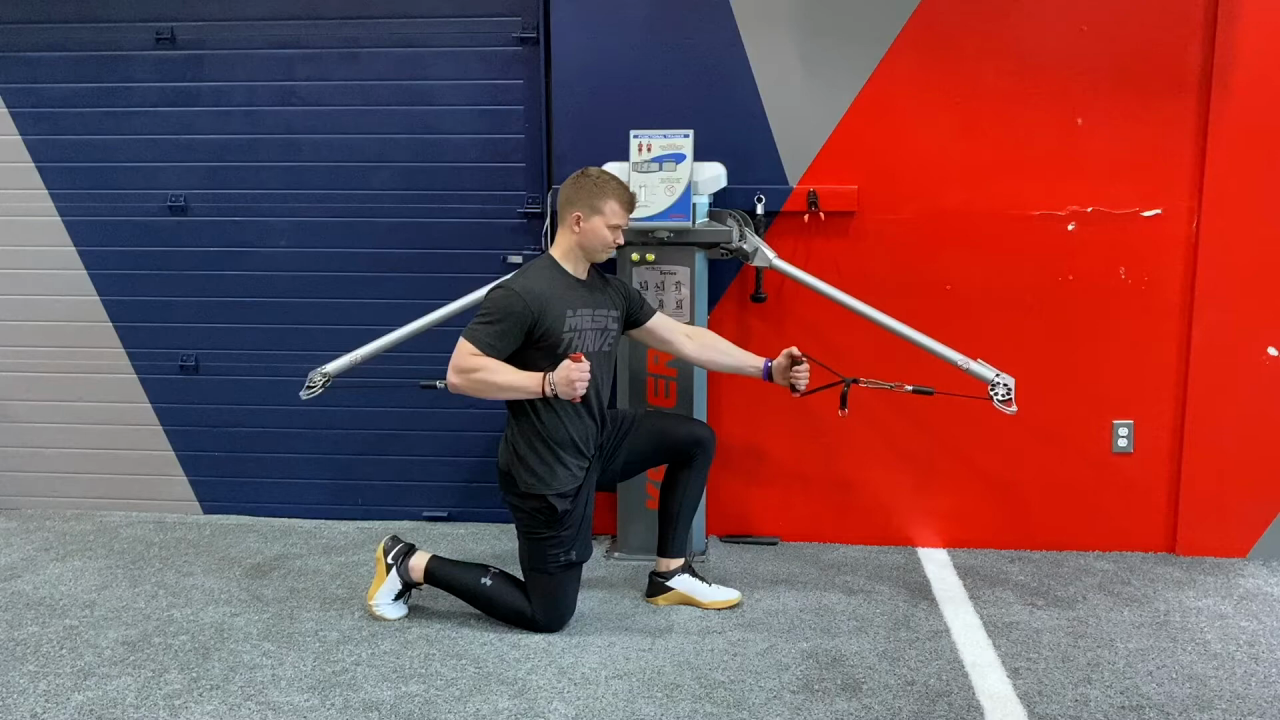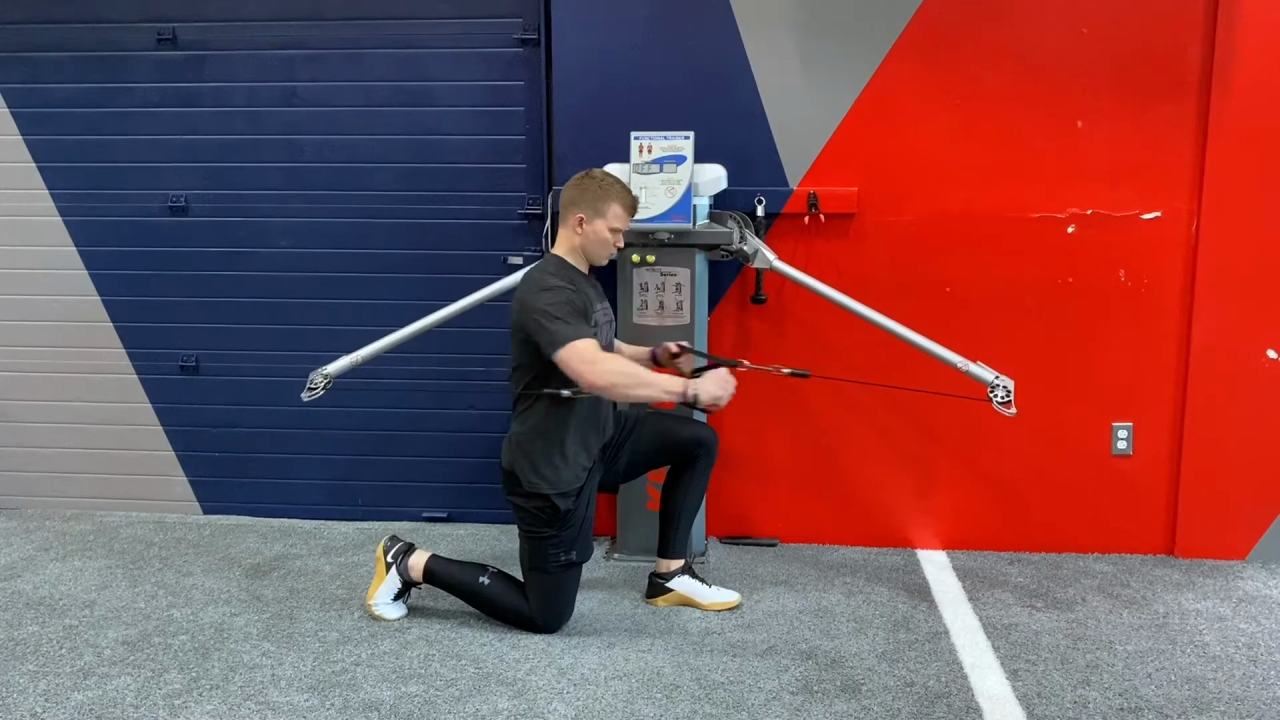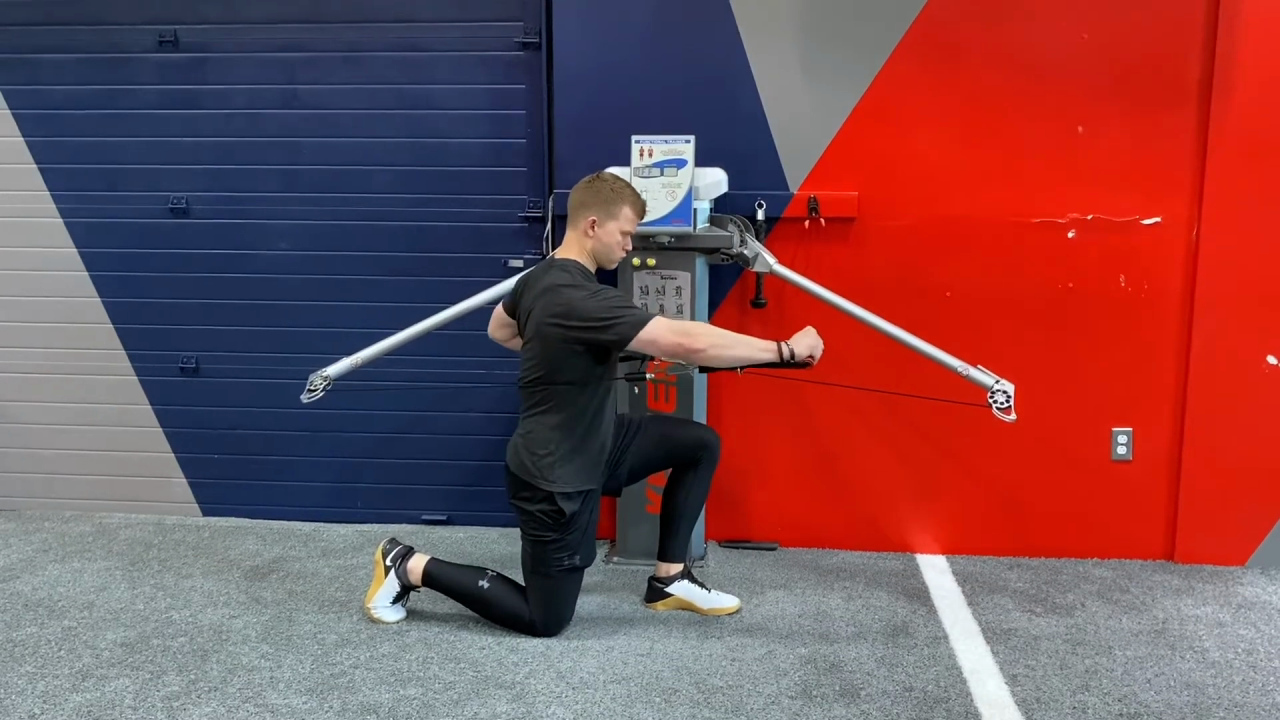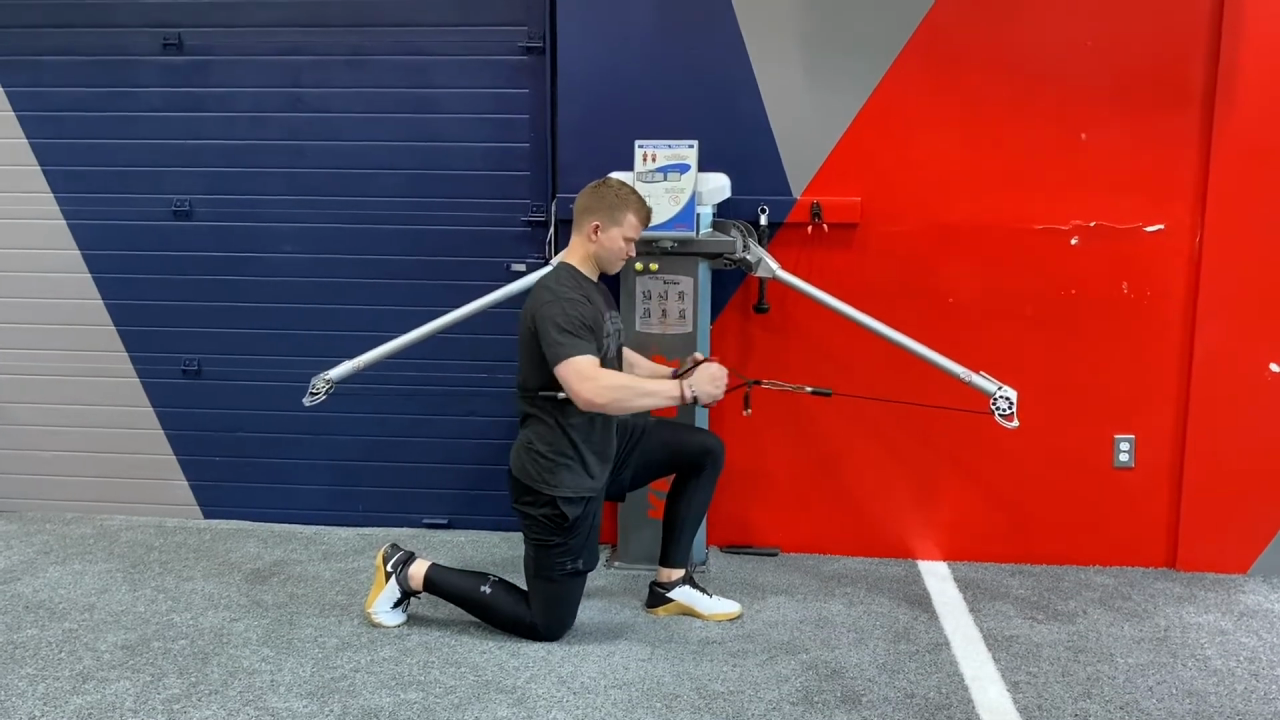
dt=0.7s
person 1, frame 1
left shoulder: (611, 291)
right shoulder: (522, 294)
left elbow: (683, 339)
right elbow: (461, 372)
left wrist: (768, 369)
right wrist: (548, 383)
left hip: (595, 441)
right hip: (545, 471)
left knee: (695, 439)
right knee: (549, 615)
left ankle: (669, 574)
right ankle: (411, 564)
person 1, frame 2
left shoulder: (585, 281)
right shoulder: (546, 291)
right elbow: (594, 372)
left wrist: (653, 356)
right wrist: (692, 390)
left hip: (598, 438)
right hip: (550, 469)
left knee: (698, 441)
right knee: (546, 616)
left ankle: (669, 575)
right ankle: (410, 564)
person 1, frame 3
left shoulder: (542, 277)
right shoulder: (579, 300)
left elbow: (499, 329)
right elbow: (686, 342)
right wrist: (785, 349)
right hip: (554, 474)
left knee: (699, 444)
right knee: (545, 619)
left ankle: (668, 580)
right ankle: (411, 567)
person 1, frame 4
left shoulder: (592, 288)
right shoulder: (558, 300)
left elbow: (612, 359)
right elbow: (591, 391)
left wrist: (675, 377)
right wrist: (686, 389)
left hip: (600, 450)
right hip: (558, 477)
left knee: (704, 451)
right knee: (547, 623)
left ankle: (670, 584)
right ankle: (410, 573)
